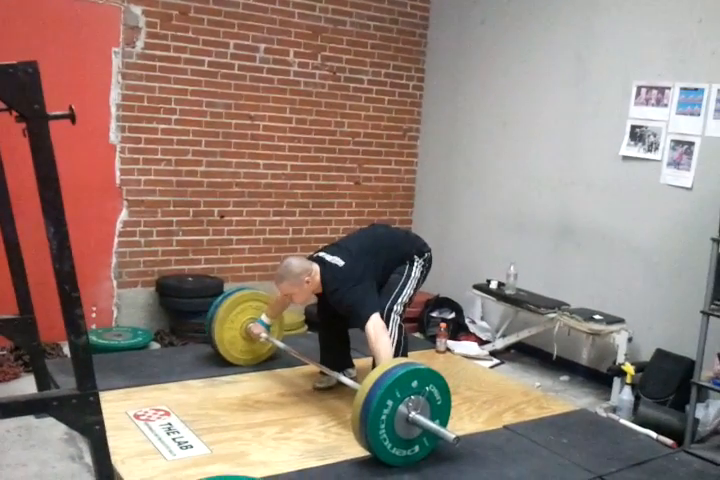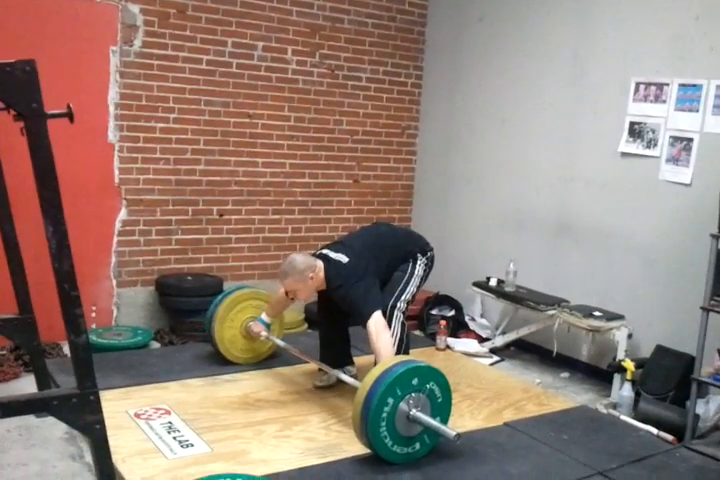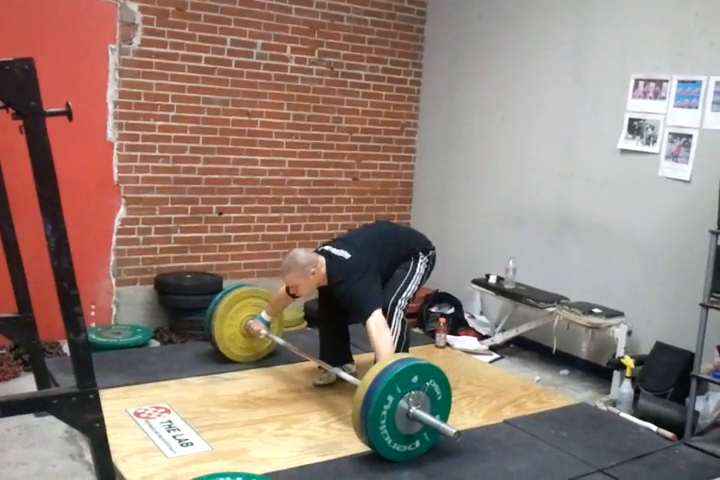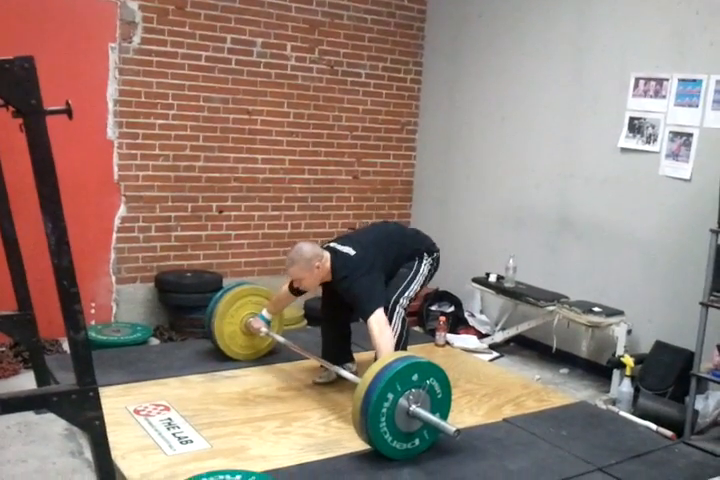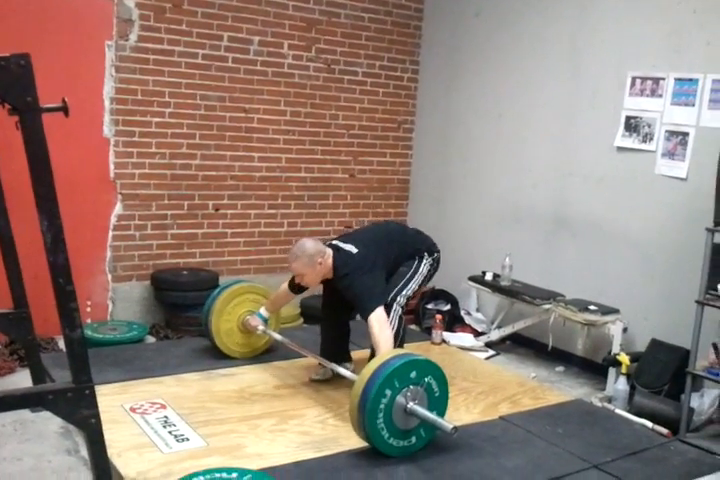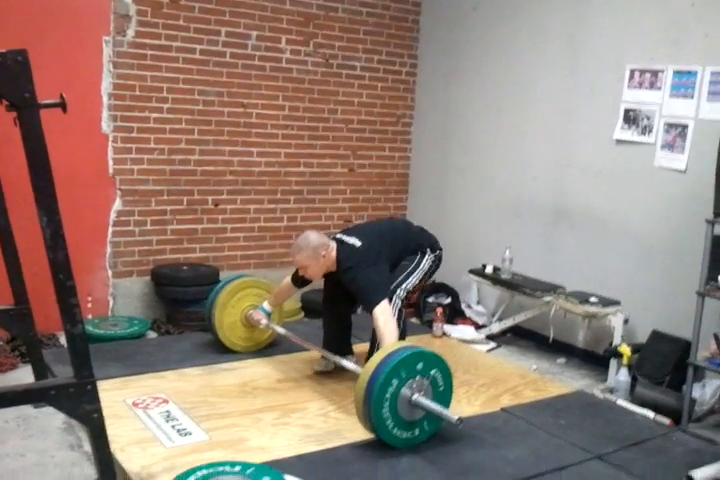
dt=0.1s
person 1, frame 1
left shoulder: (344, 285)
right shoulder: (309, 269)
left elbow: (375, 328)
right elbow: (282, 297)
right wrist: (263, 322)
left hip: (412, 256)
right hip: (377, 251)
left knee: (387, 311)
right knee: (329, 307)
right ankle: (340, 367)
person 1, frame 2
left shoulder: (348, 281)
right shoulder: (313, 266)
left elbow: (377, 326)
right elbow: (284, 296)
right wrist: (263, 321)
left hip: (414, 256)
right hip: (379, 251)
left knee: (390, 309)
right knee: (330, 305)
right ankle: (340, 366)
person 1, frame 3
left shoulder: (349, 278)
right shoulder: (316, 262)
left elbow: (376, 324)
right elbow: (284, 294)
right wrist: (263, 319)
left hip: (415, 254)
right hip: (380, 248)
left knee: (391, 307)
right knee: (331, 303)
right ankle: (339, 363)
person 1, frame 4
left shoulder: (353, 275)
right shoulder: (319, 260)
left elbow: (377, 322)
right elbow: (288, 291)
right wrist: (264, 317)
left hip: (420, 256)
right hip: (385, 251)
left knee: (392, 306)
right knee: (333, 301)
right ankle: (340, 362)
person 1, frame 5
left shoulder: (354, 273)
right shoulder: (319, 258)
left elbow: (377, 320)
right elbow: (288, 290)
right wrist: (261, 315)
left hip: (420, 255)
right hip: (386, 250)
left knee: (389, 304)
right knee: (335, 300)
right ankle: (338, 360)
person 1, frame 6
left shoulder: (358, 267)
right shoulder: (321, 253)
left elbow: (382, 313)
right elbow: (291, 283)
right wrist: (265, 309)
left hip: (422, 252)
right hip: (389, 249)
left knee: (388, 299)
right knee: (336, 293)
right ankle: (340, 354)
